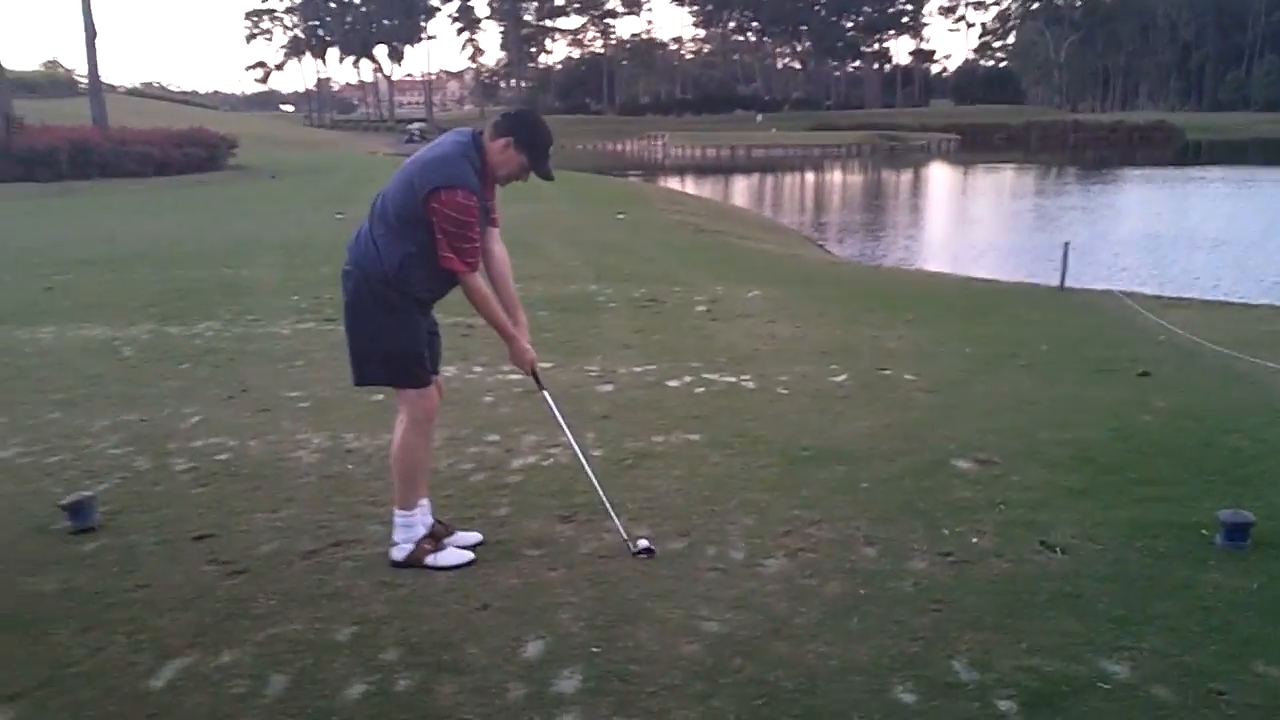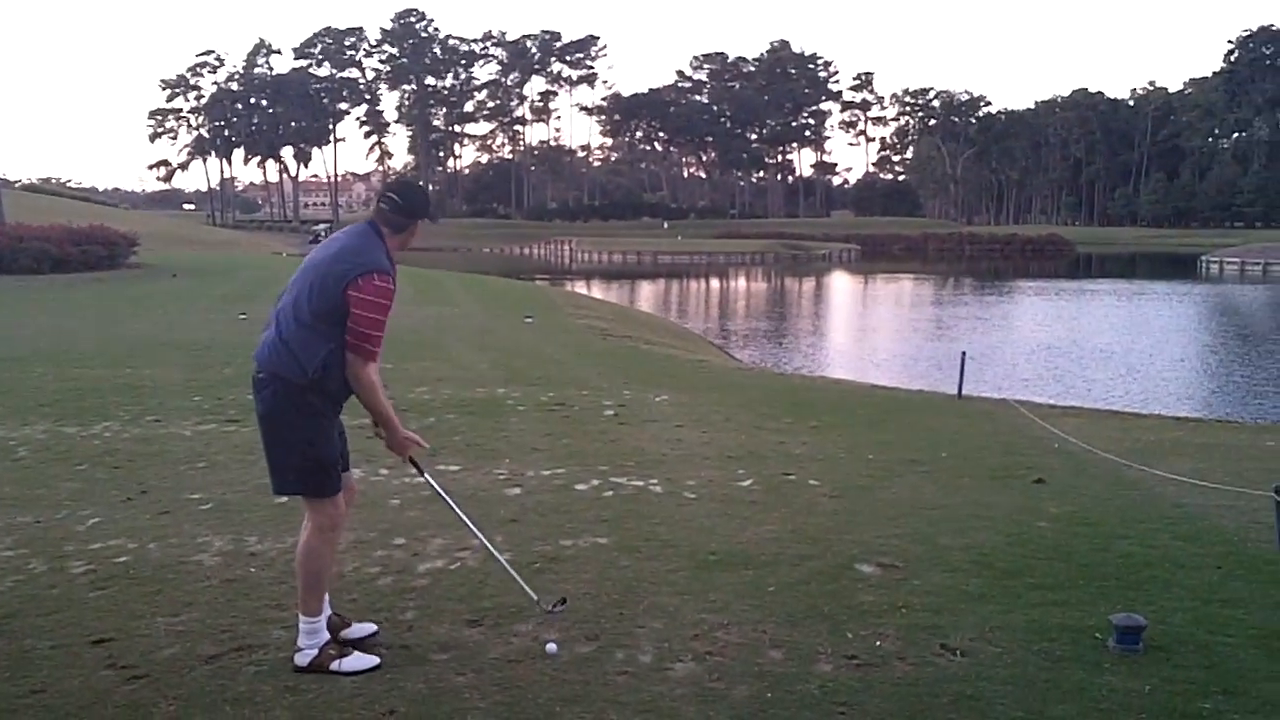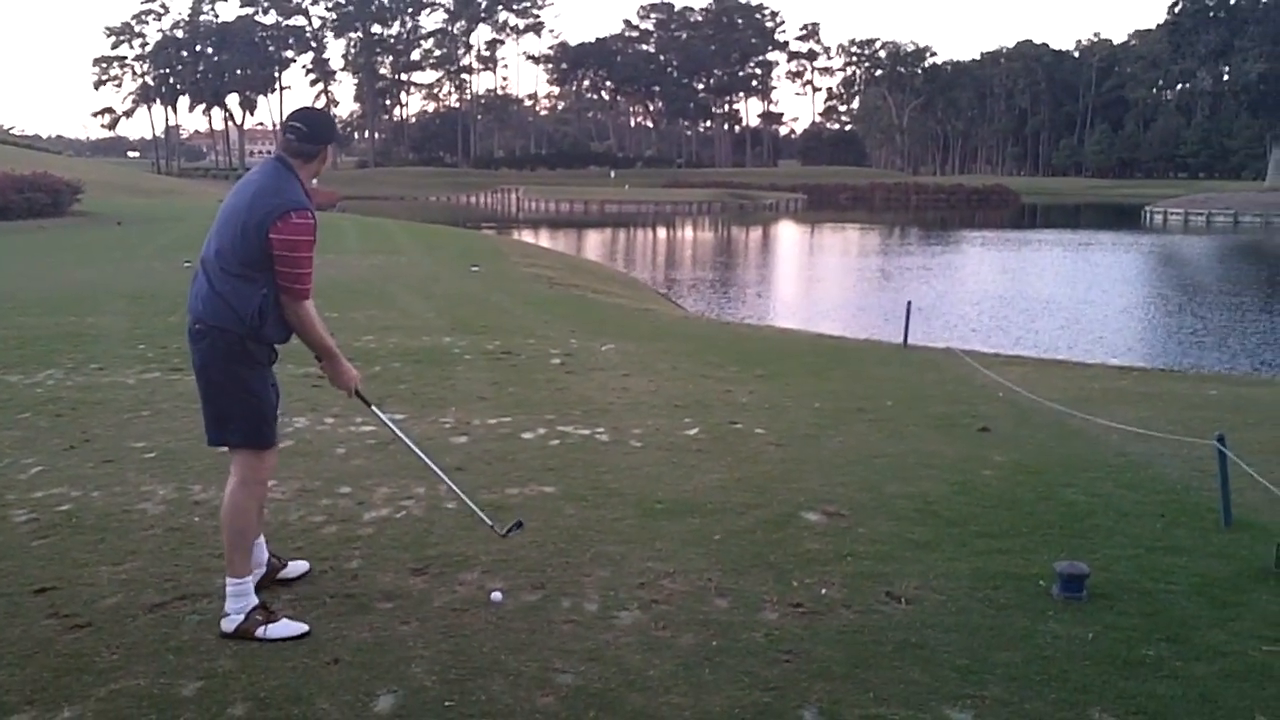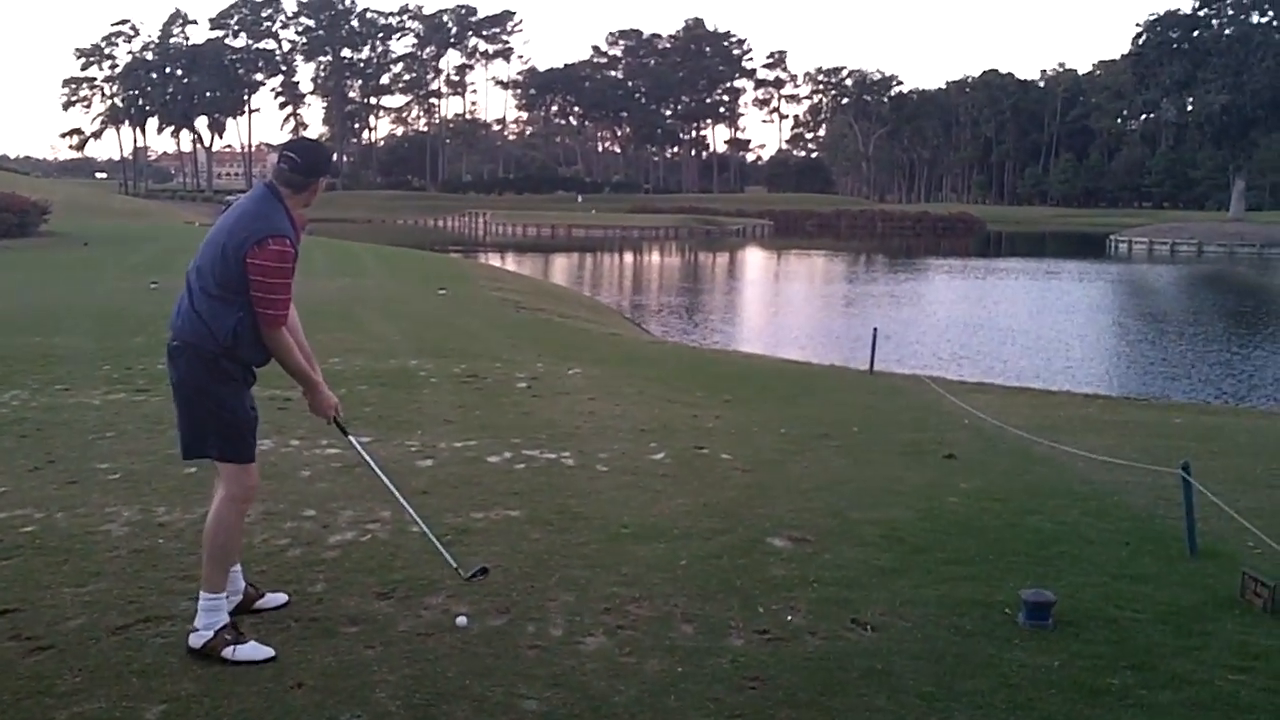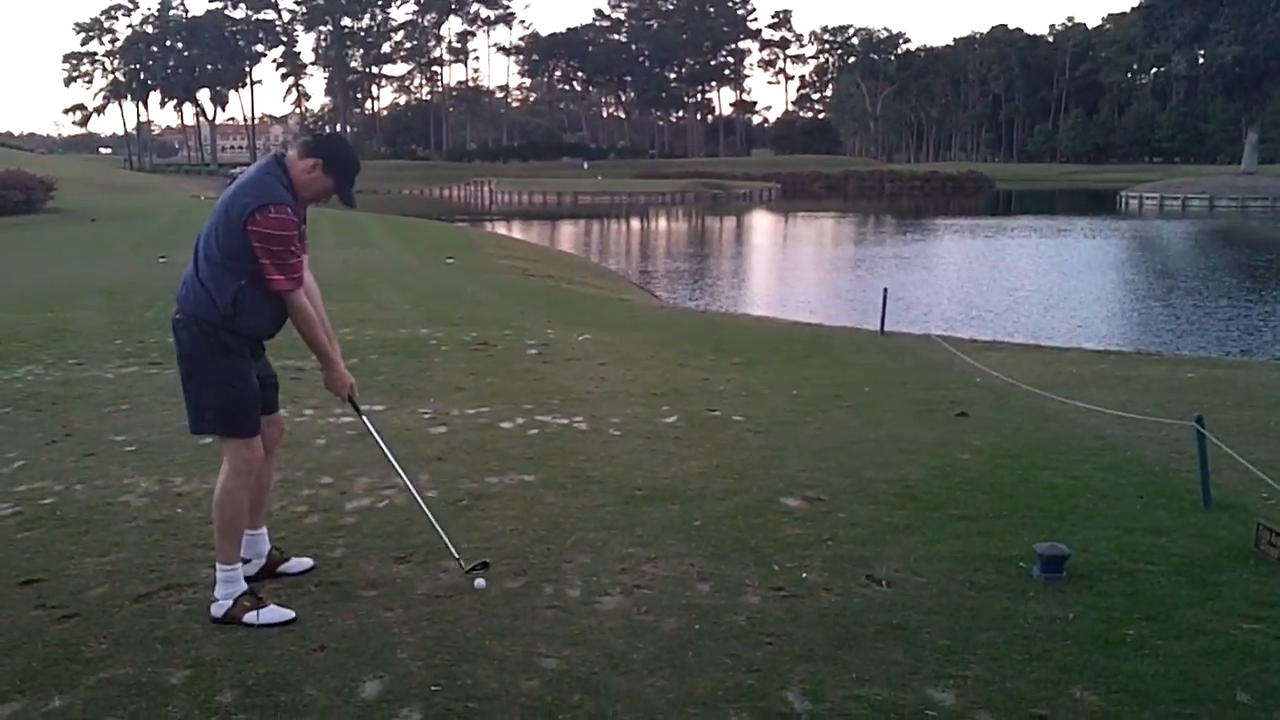
dt=1s
person 1, frame 1
left shoulder: (472, 153)
right shoulder: (455, 184)
left elbow: (492, 243)
right elbow: (468, 277)
left wrist: (520, 320)
right wrist: (513, 340)
left hip: (403, 287)
right hip: (380, 291)
left knee: (428, 399)
right knee: (419, 405)
left ankle: (421, 520)
right ankle: (407, 539)
person 1, frame 2
left shoulder: (348, 242)
right shoulder: (374, 273)
right elbow: (359, 366)
left wrist: (385, 416)
right wrist: (392, 427)
left hip: (290, 382)
right hip: (296, 393)
left knee: (338, 493)
right knee: (326, 511)
left ankle: (320, 616)
right ankle: (312, 644)
person 1, frame 3
left shoulder: (261, 180)
right shoulder: (292, 209)
right elbow: (294, 304)
left wrist: (328, 344)
right wrist: (334, 361)
left hip: (225, 331)
right hip: (233, 341)
left knee: (259, 447)
right knee: (252, 464)
left ankle: (256, 560)
right ankle: (239, 608)
person 1, frame 4
left shoulder: (259, 207)
right shoulder: (273, 237)
left elbow: (282, 307)
right elbow: (273, 329)
left wrist: (315, 370)
right wrist: (313, 388)
left hip: (214, 355)
right hip: (209, 361)
left knee: (237, 474)
right knee: (239, 482)
left ankle: (231, 588)
right ankle: (209, 624)
person 1, frame 5
left shoulder: (281, 188)
right shoulder: (272, 205)
left elbow: (302, 274)
right elbow: (292, 297)
left wrist: (334, 348)
right wrist: (330, 365)
left hip: (235, 329)
right hip: (212, 334)
left knee: (269, 432)
right knee: (244, 456)
left ankle: (255, 551)
right ankle: (229, 592)
